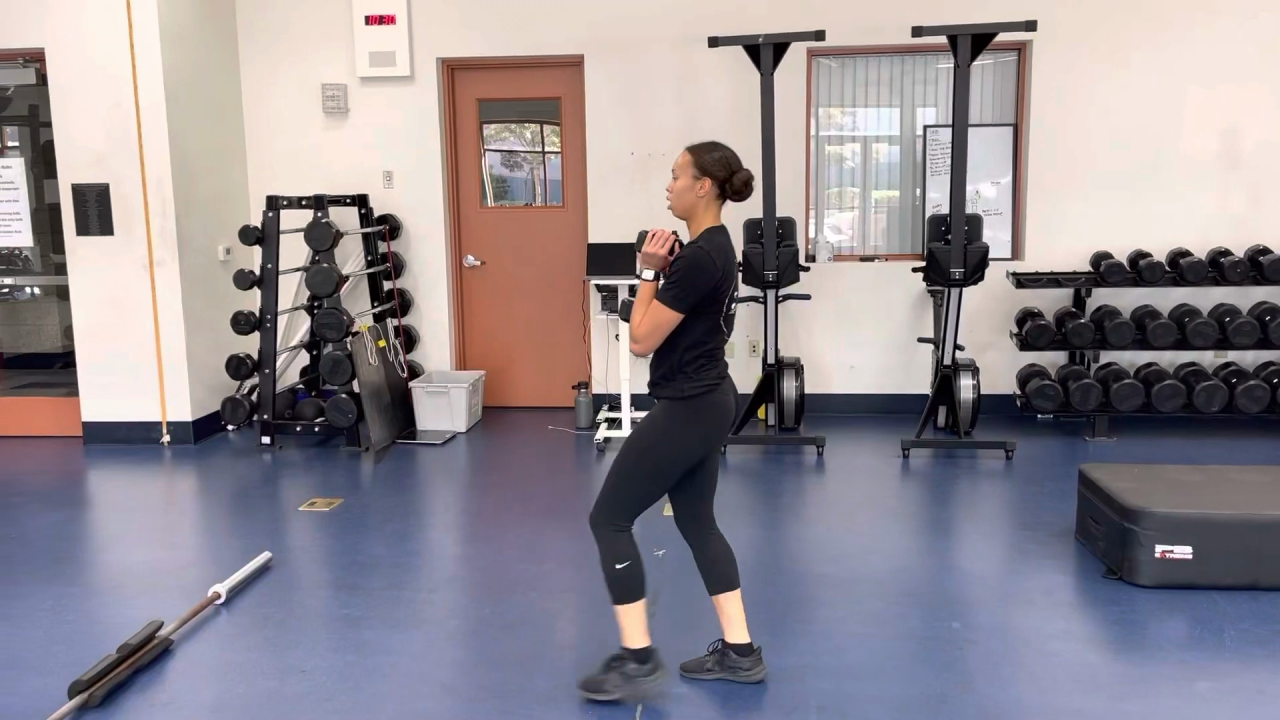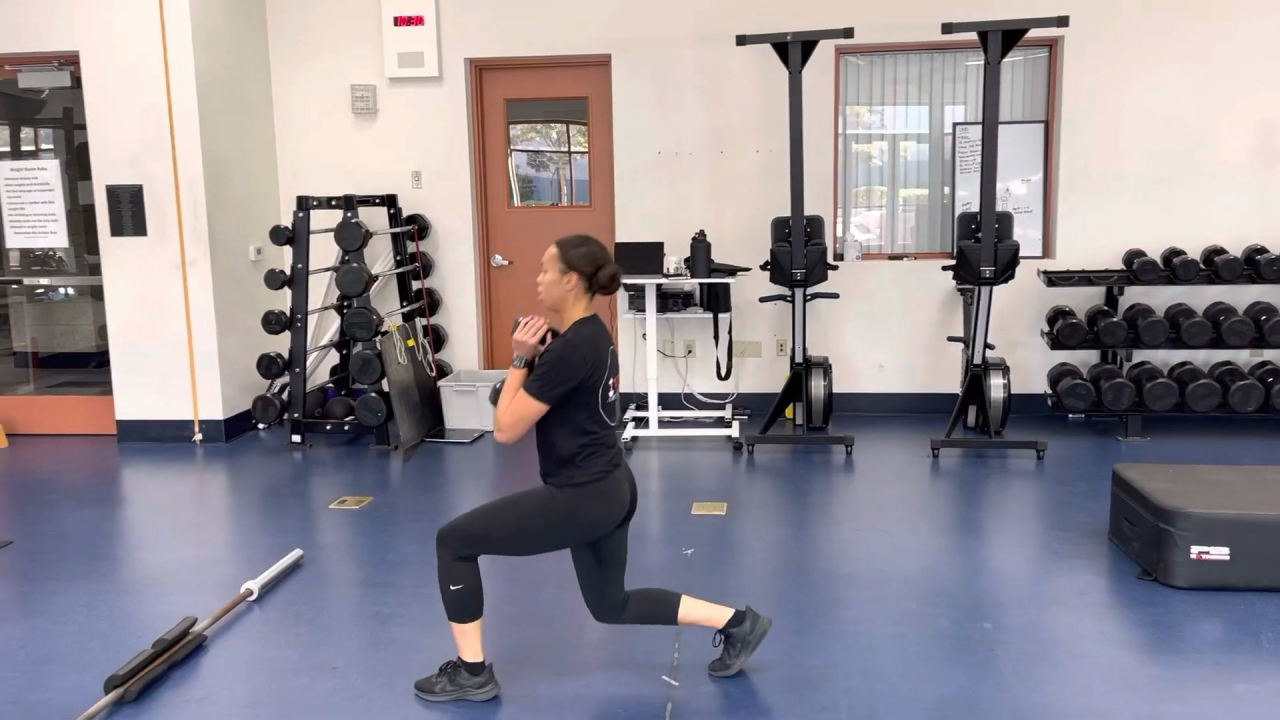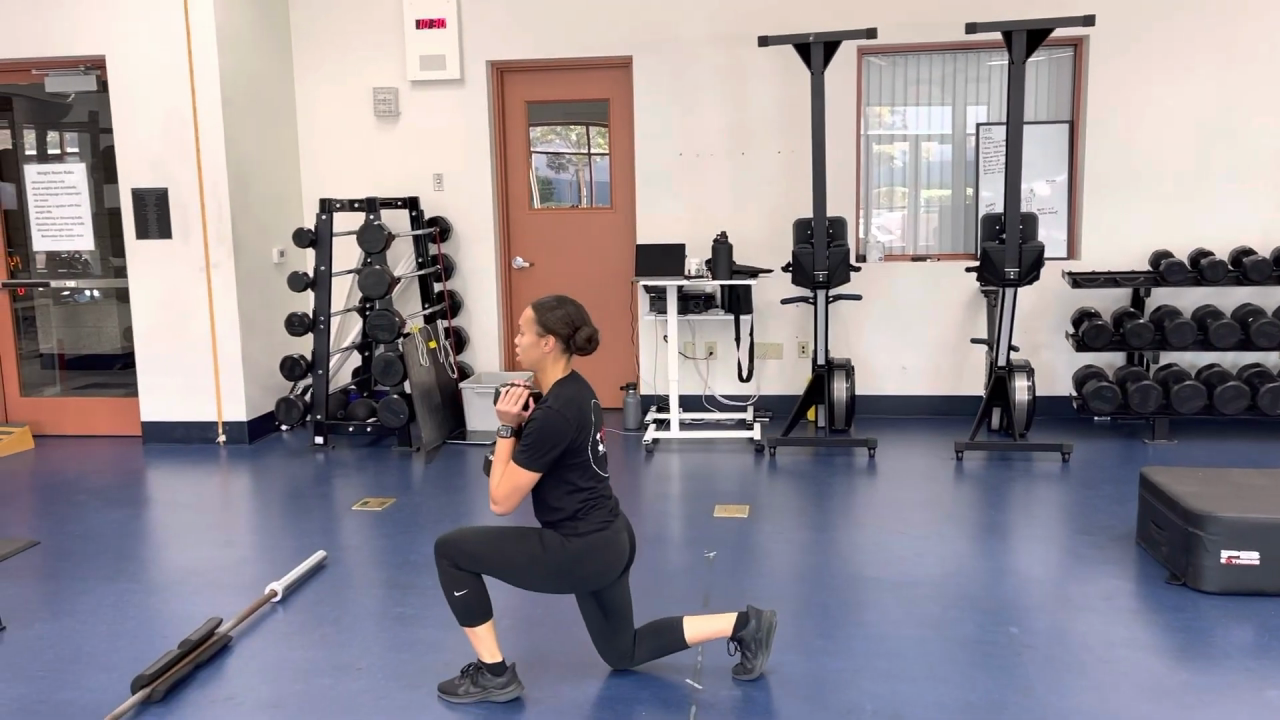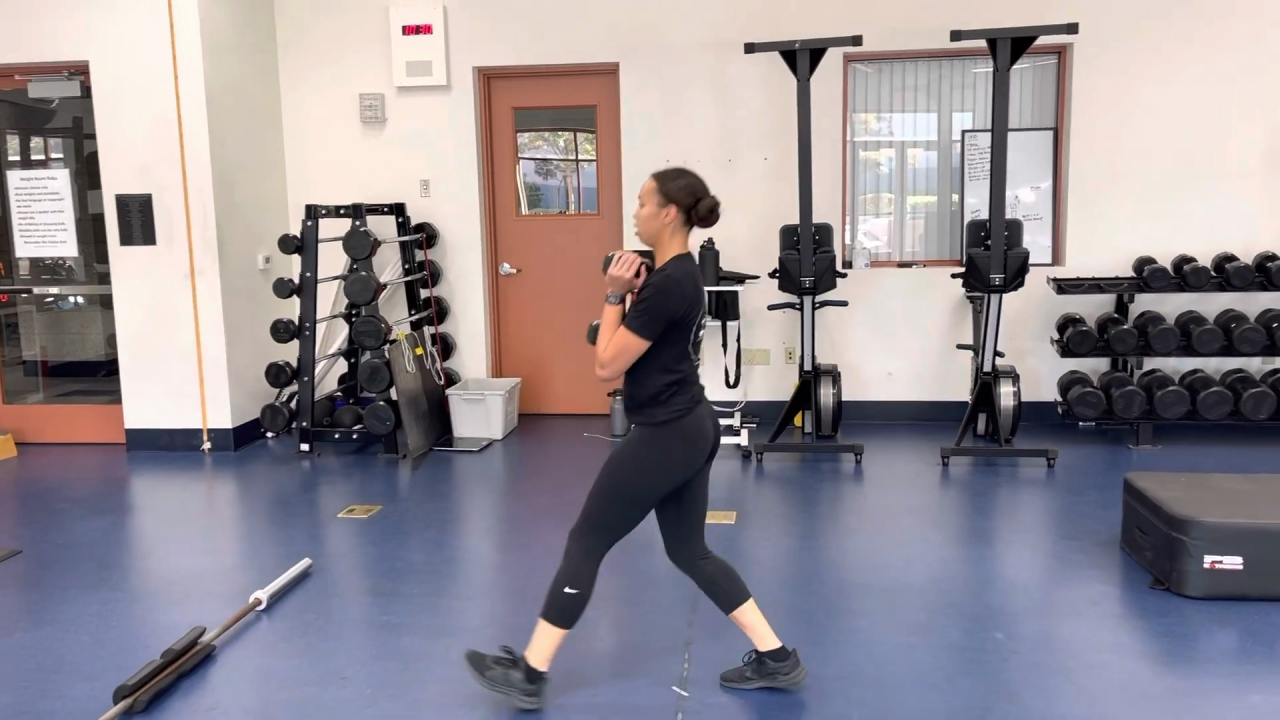
dt=0.7s
person 1, frame 1
left shoulder: (698, 257)
right shoulder: (711, 246)
left elbow: (643, 341)
left wrist: (649, 272)
right wrist: (661, 270)
left hip: (686, 408)
right hip: (710, 402)
left knee: (609, 518)
right knee: (696, 524)
left ankle: (637, 658)
right ankle: (738, 649)
person 1, frame 2
left shoulder: (571, 346)
right shoulder: (590, 333)
left elbow: (506, 430)
left wrist: (521, 360)
right wrist: (536, 356)
left hip: (580, 497)
right hip: (610, 490)
left knee: (454, 540)
right knee: (611, 604)
left ankle: (471, 671)
right ankle: (737, 623)
person 1, frame 3
left shoulder: (555, 413)
right shoulder: (573, 391)
left elbow: (502, 501)
left wrist: (507, 429)
right wrist: (521, 425)
left hip: (581, 549)
right hip: (607, 541)
left knee: (451, 550)
right knee: (622, 652)
left ankle: (493, 673)
right ankle: (746, 625)
person 1, frame 4
left shoulder: (667, 284)
right shoulder: (679, 274)
left elbow: (607, 367)
right elbow: (635, 345)
left wrist: (614, 297)
right wrist: (629, 295)
left hip: (664, 436)
right hip: (692, 429)
left knee: (587, 542)
right knee: (690, 551)
left ankle: (528, 673)
right ankle: (776, 657)
